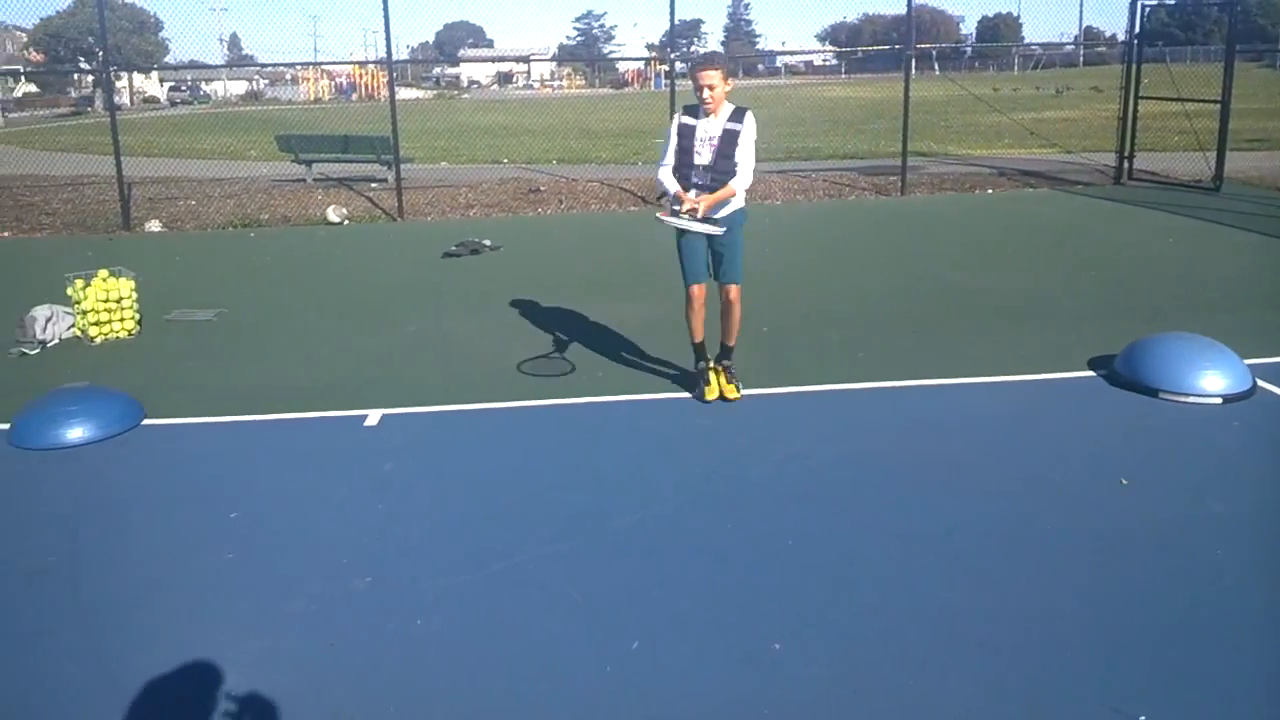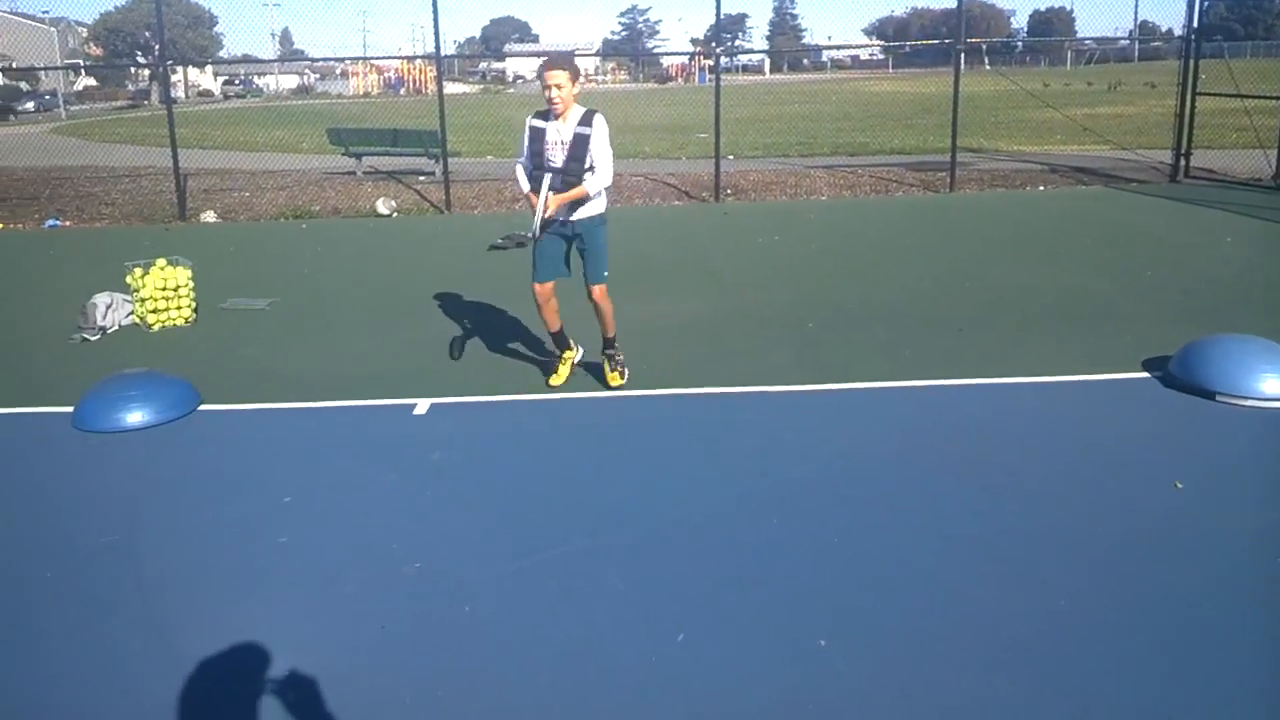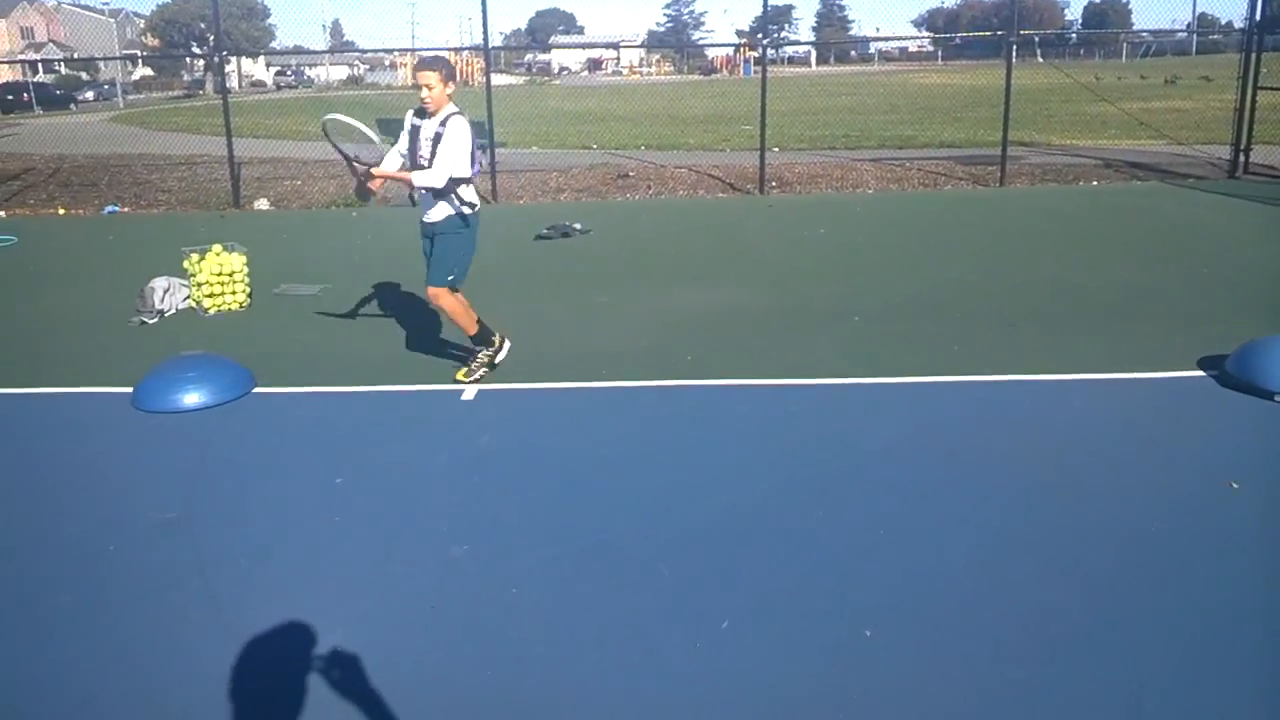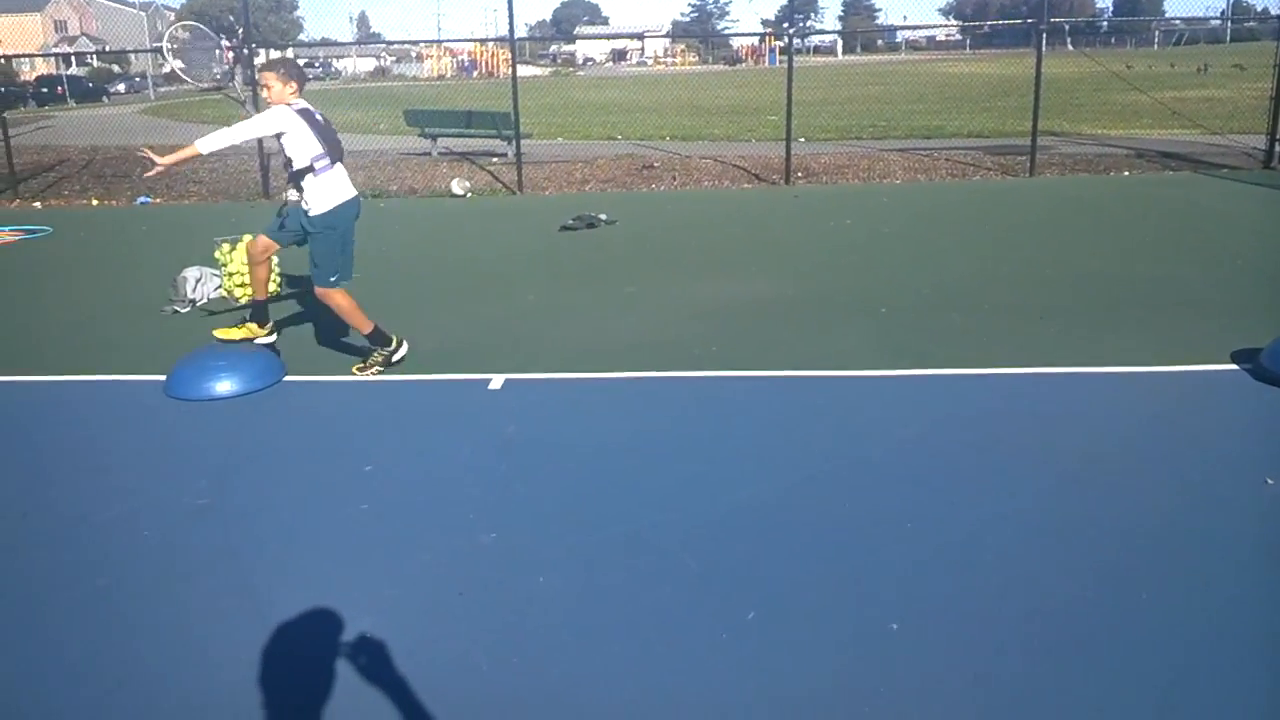
dt=0.4s
person 1, frame 1
left shoulder: (743, 119)
right shoulder: (683, 119)
left elbow: (744, 175)
right elbow: (666, 168)
left wrist: (709, 200)
right wrist: (680, 196)
left hip: (728, 216)
right hip: (688, 216)
left knee: (731, 293)
right knee: (695, 292)
left ankle: (726, 361)
right ankle: (702, 362)
person 1, frame 2
left shoulder: (594, 122)
right shoulder: (535, 123)
left elbow: (603, 176)
right elbow: (524, 165)
left wrist: (562, 199)
right wrist: (532, 195)
left hip: (588, 218)
right hip: (548, 219)
left knee: (597, 292)
right knee: (542, 290)
left ankle: (611, 352)
right ankle: (566, 350)
person 1, frame 3
left shoulder: (456, 124)
right shoulder: (415, 117)
left elbow: (438, 177)
right elbow: (399, 153)
left wrist: (388, 174)
right wrist: (378, 176)
left hip: (457, 218)
right hip: (431, 217)
left knee: (436, 292)
right knee: (447, 290)
left ankle: (487, 343)
right ankle: (488, 345)
person 1, frame 4
left shoulder: (282, 115)
right shoulder: (302, 112)
left elbow: (227, 136)
left wrist: (168, 161)
left hip: (331, 209)
right hip: (314, 205)
left knee: (326, 289)
right knee: (258, 249)
left ankle: (386, 345)
right ankle: (259, 324)
